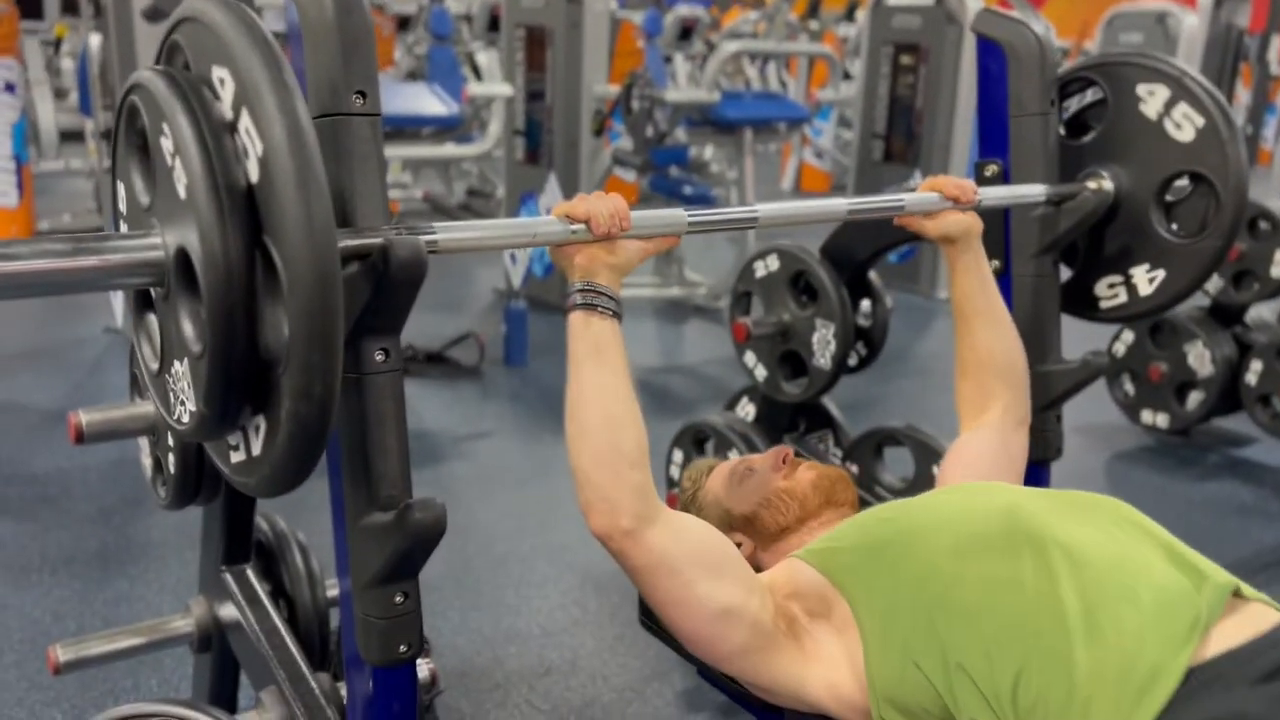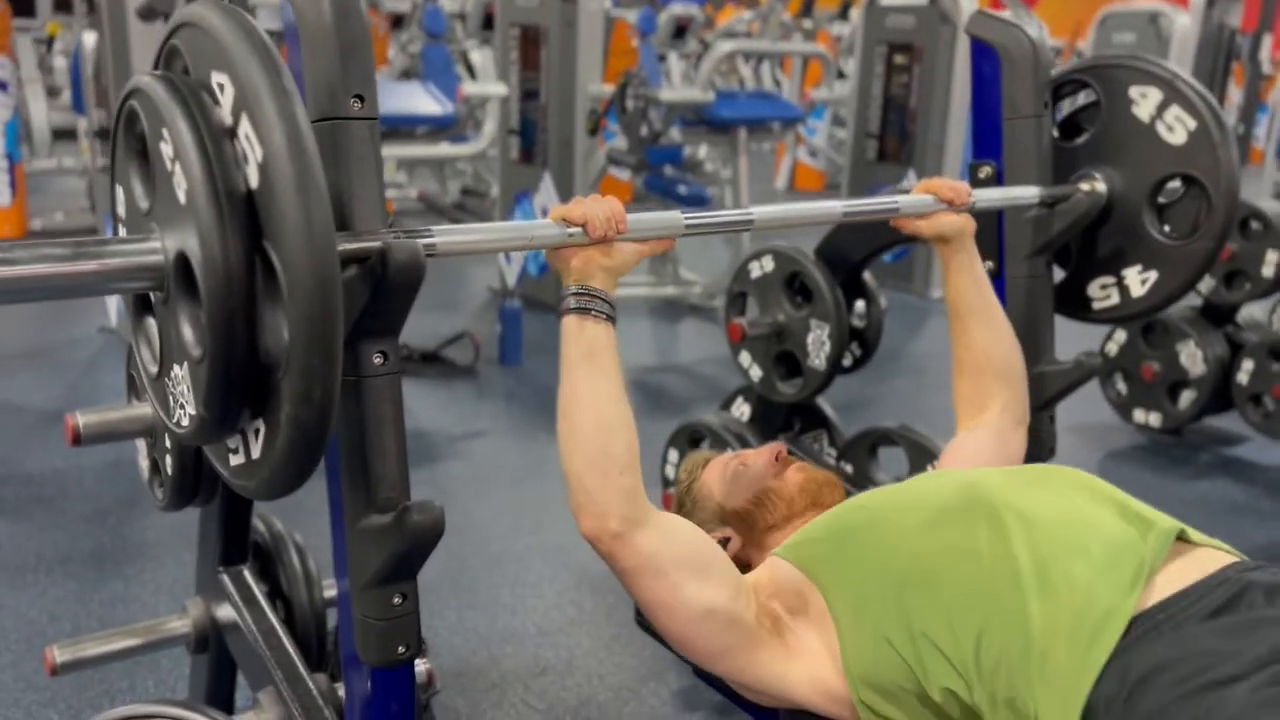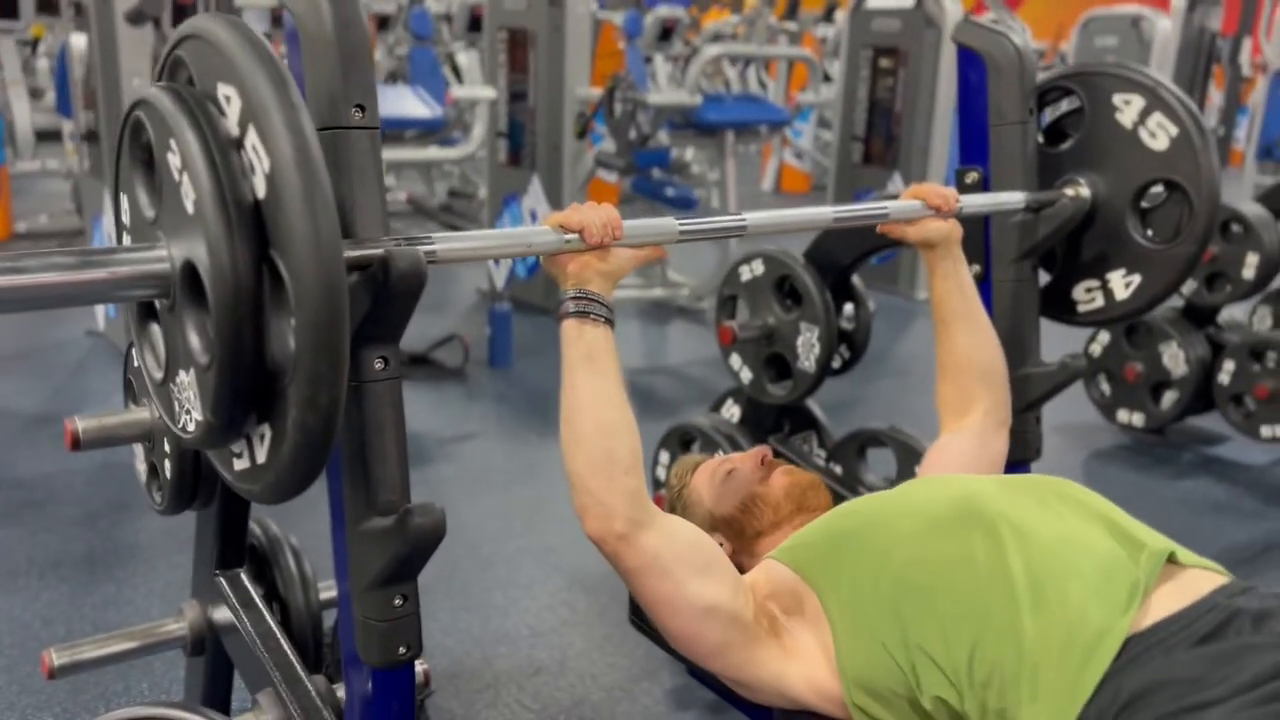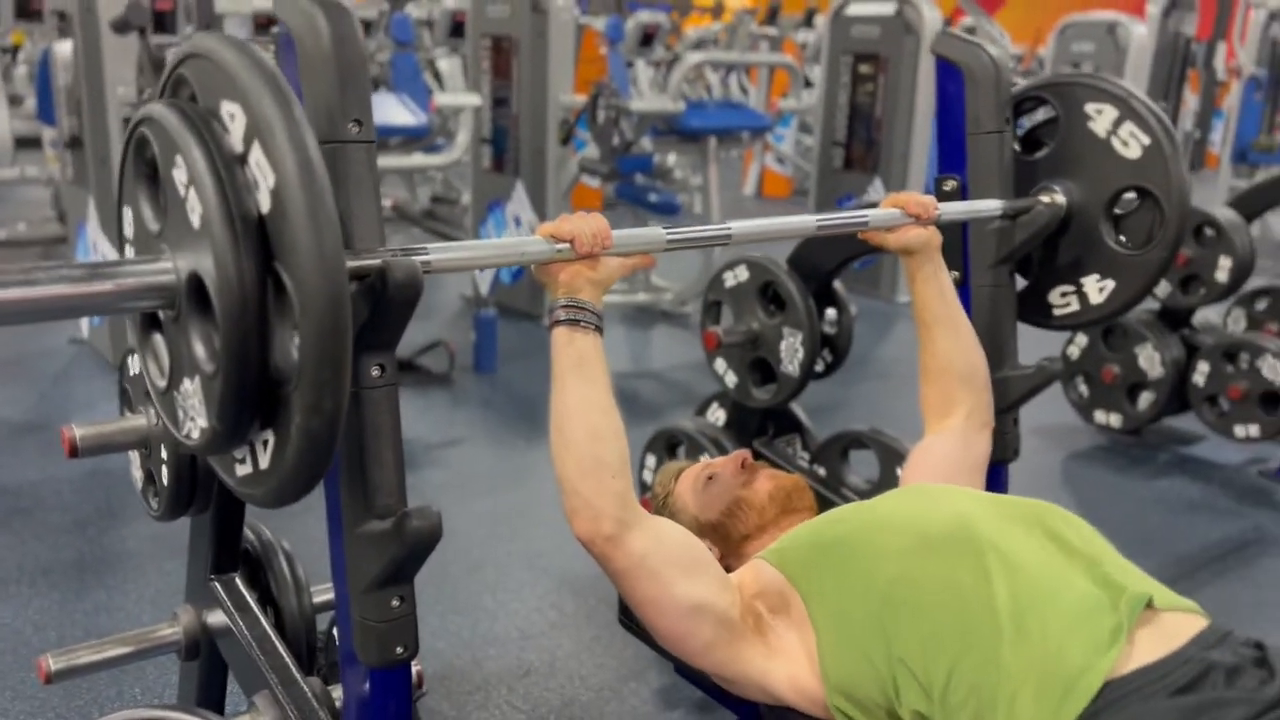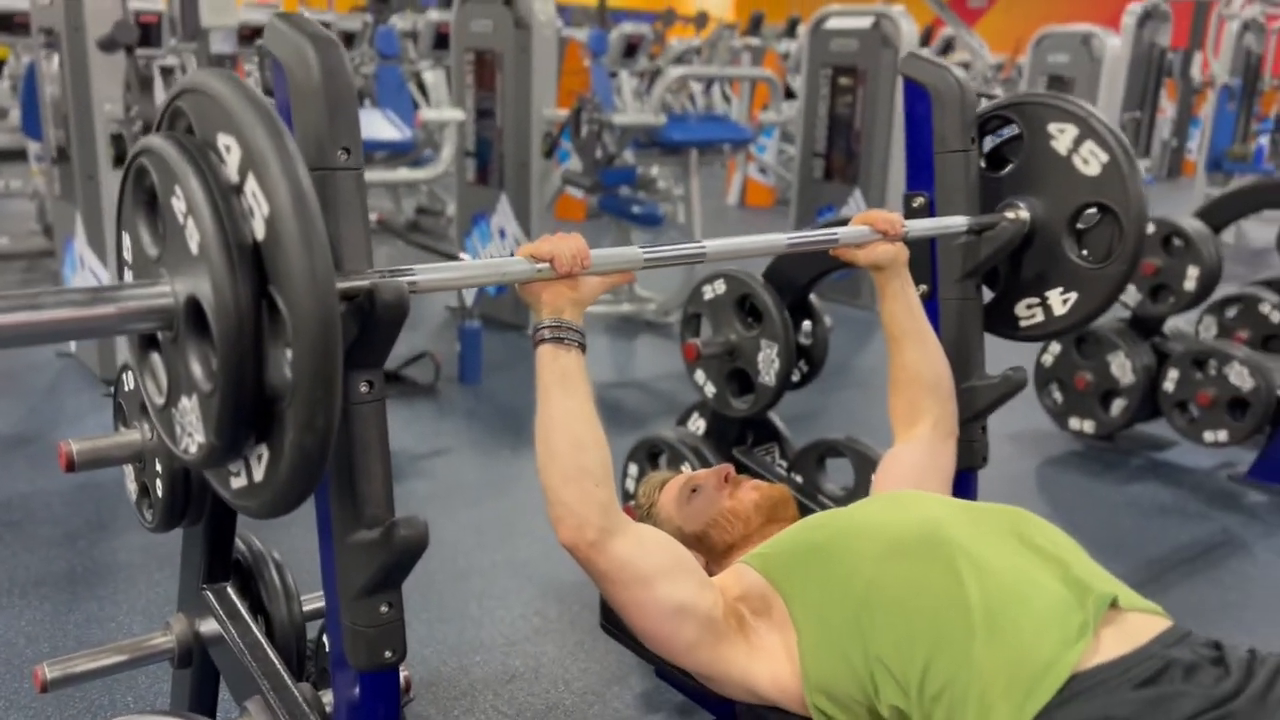
dt=0.2s
person 1, frame 1
left shoulder: (936, 523)
right shoulder: (796, 617)
left elbow: (1000, 413)
right elbow: (624, 515)
left wrist: (964, 248)
right wrist: (594, 292)
person 1, frame 2
left shoulder: (918, 514)
right shoulder: (780, 616)
left elbow: (997, 411)
right elbow: (613, 517)
left wrist: (958, 250)
right wrist: (589, 293)
person 1, frame 3
left shoulder: (911, 516)
right shoulder: (775, 616)
left elbow: (981, 411)
right elbow: (617, 517)
left wrist: (944, 256)
right wrist: (587, 299)
person 1, frame 4
left shoulder: (901, 515)
right shoulder: (759, 616)
left elbow: (963, 415)
right elbow: (605, 519)
left wrist: (924, 262)
right wrist: (577, 307)
person 1, frame 5
left shoulder: (868, 525)
right shoulder: (741, 617)
left elbow: (929, 425)
right elbow: (589, 526)
left wrist: (892, 276)
right wrist: (560, 325)
